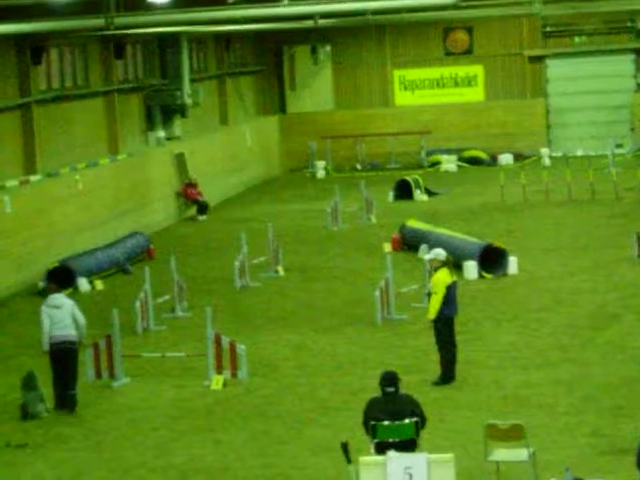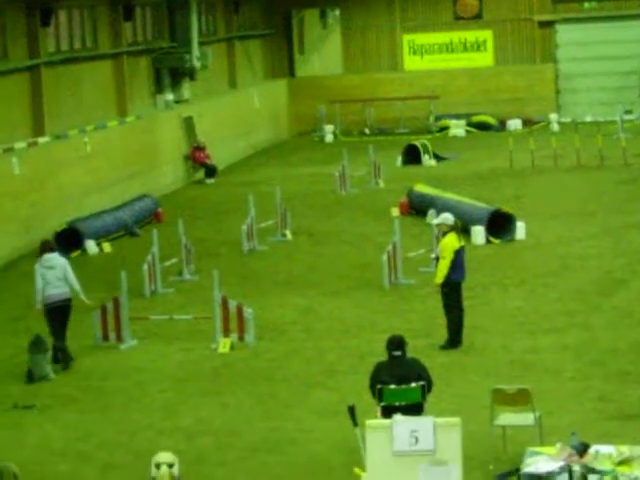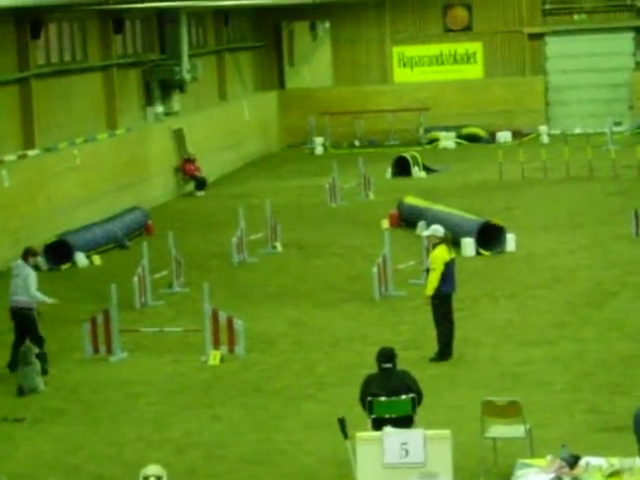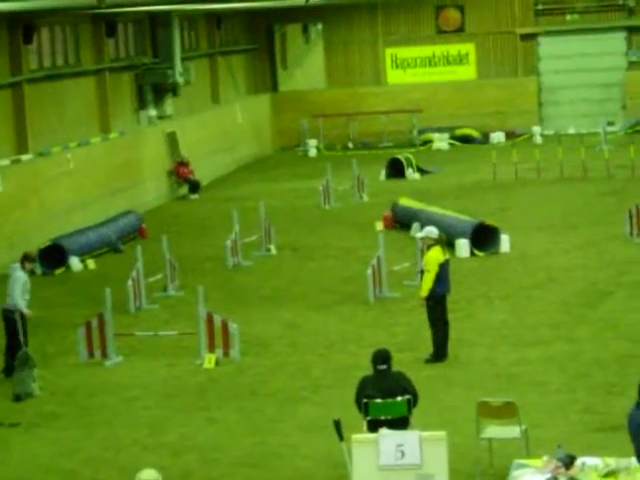
dt=0.7s
person 1, frame 1
left shoulder: (439, 277)
right shoulder: (449, 272)
left elbow: (436, 298)
left wrist: (431, 316)
left hip: (441, 315)
right hip: (450, 313)
left knee: (443, 346)
right knee: (450, 344)
left ankle: (446, 376)
right ankle: (450, 374)
person 1, frame 2
left shoulder: (447, 241)
right shoulder: (457, 237)
left elbow: (444, 263)
left wrist: (438, 280)
left hip: (449, 280)
right hip: (457, 278)
left knee: (451, 310)
right knee: (457, 308)
left ankle: (453, 341)
right ankle: (457, 338)
person 1, frame 3
left shoulder: (437, 254)
right shoulder: (447, 249)
left elbow: (435, 274)
left wrist: (429, 292)
left hip: (440, 291)
right hip: (448, 289)
left knee: (441, 322)
right knee: (447, 320)
left ankle: (443, 353)
right ankle: (447, 351)
person 1, frame 4
left shoulder: (432, 255)
right shoulder: (442, 250)
left elbow: (429, 276)
left wrist: (423, 293)
left hip: (434, 293)
right hip: (442, 291)
left knee: (436, 324)
right knee: (442, 322)
left ankle: (438, 355)
right ankle: (442, 352)
person 2, frame 1
left shoulder: (45, 307)
right shoulder: (69, 302)
left elbow: (46, 327)
right elbow: (82, 321)
left wrist: (45, 346)
right wrist: (82, 338)
left hip: (55, 342)
right hip: (71, 341)
left knee: (58, 375)
right knee: (71, 375)
left ankle: (60, 403)
right ankle: (71, 405)
person 2, frame 2
left shoulder: (39, 265)
right shoulder: (62, 261)
left elbow: (39, 286)
right elbow: (71, 279)
left wrist: (39, 303)
right wrist: (81, 295)
left hip: (50, 301)
right hip: (65, 299)
left knee: (56, 332)
right knee: (61, 330)
left ankle: (66, 357)
right ankle: (57, 357)
person 2, frame 3
left shoulder: (16, 270)
right shoulder: (29, 272)
left elbow: (12, 290)
right elbow: (32, 292)
left wrist: (12, 305)
right wrist: (46, 299)
left hip: (15, 307)
right hip: (26, 308)
left knee: (19, 337)
right knee: (37, 339)
left ankle: (13, 365)
right ankle: (42, 367)
person 2, frame 4
left shoulder: (19, 272)
right shoulder: (20, 275)
right elbow: (16, 296)
right wrist: (24, 309)
left hip: (9, 310)
right hip: (15, 312)
left knee: (11, 342)
right knee: (21, 343)
left ankle: (9, 369)
